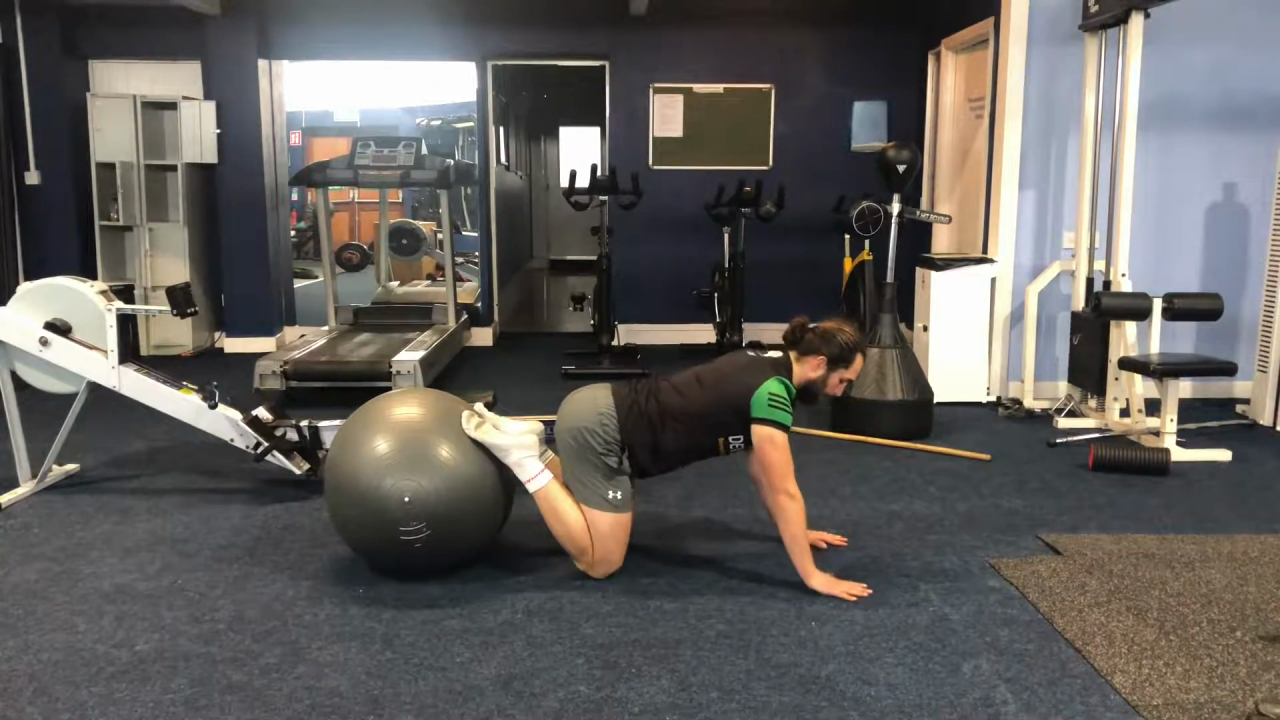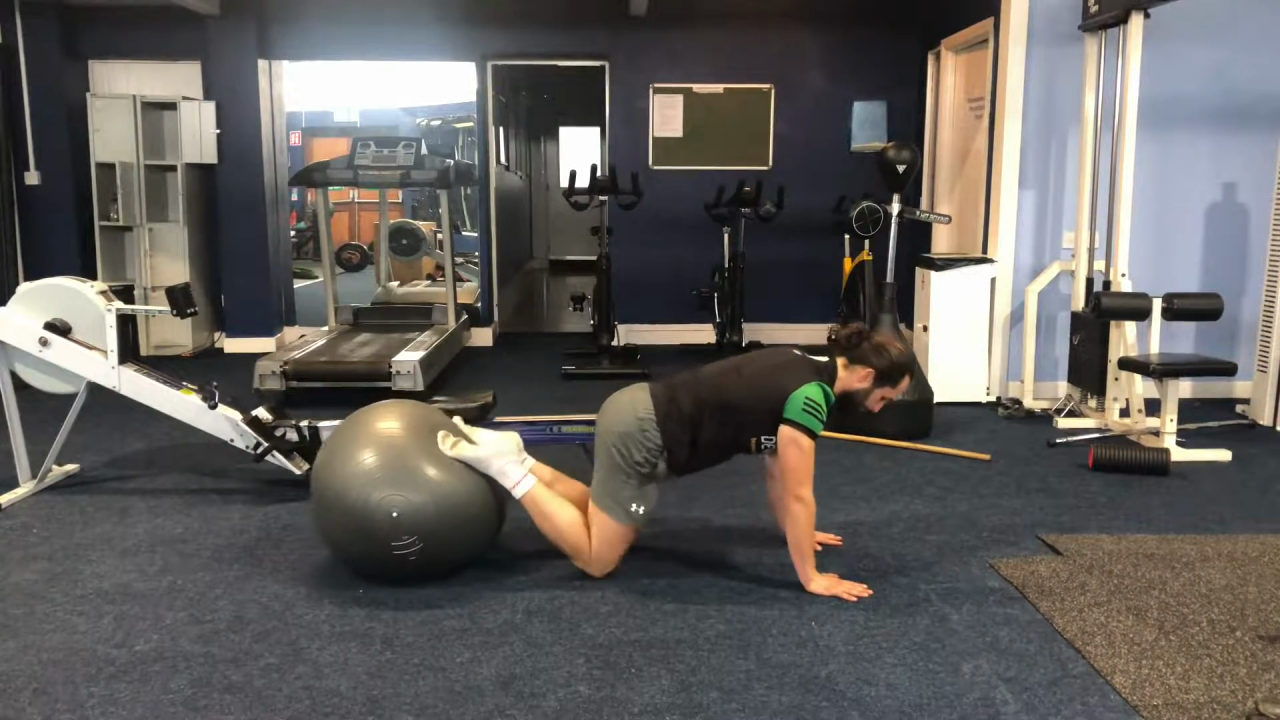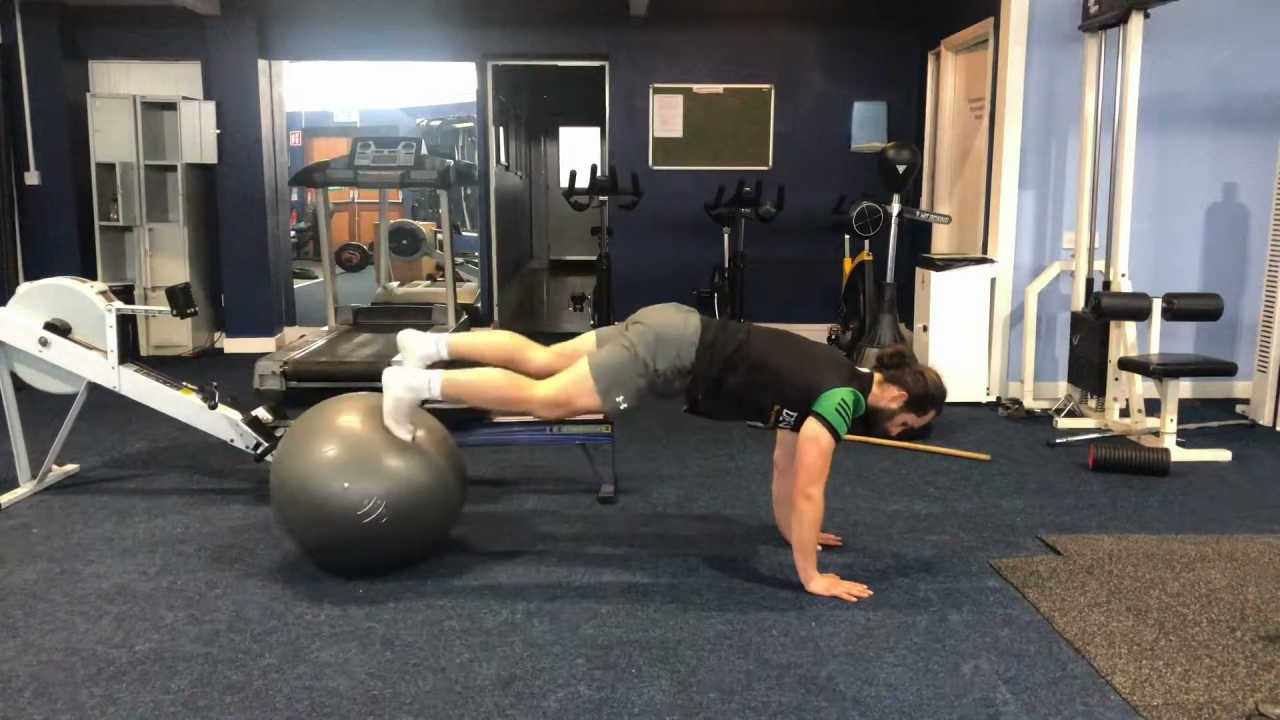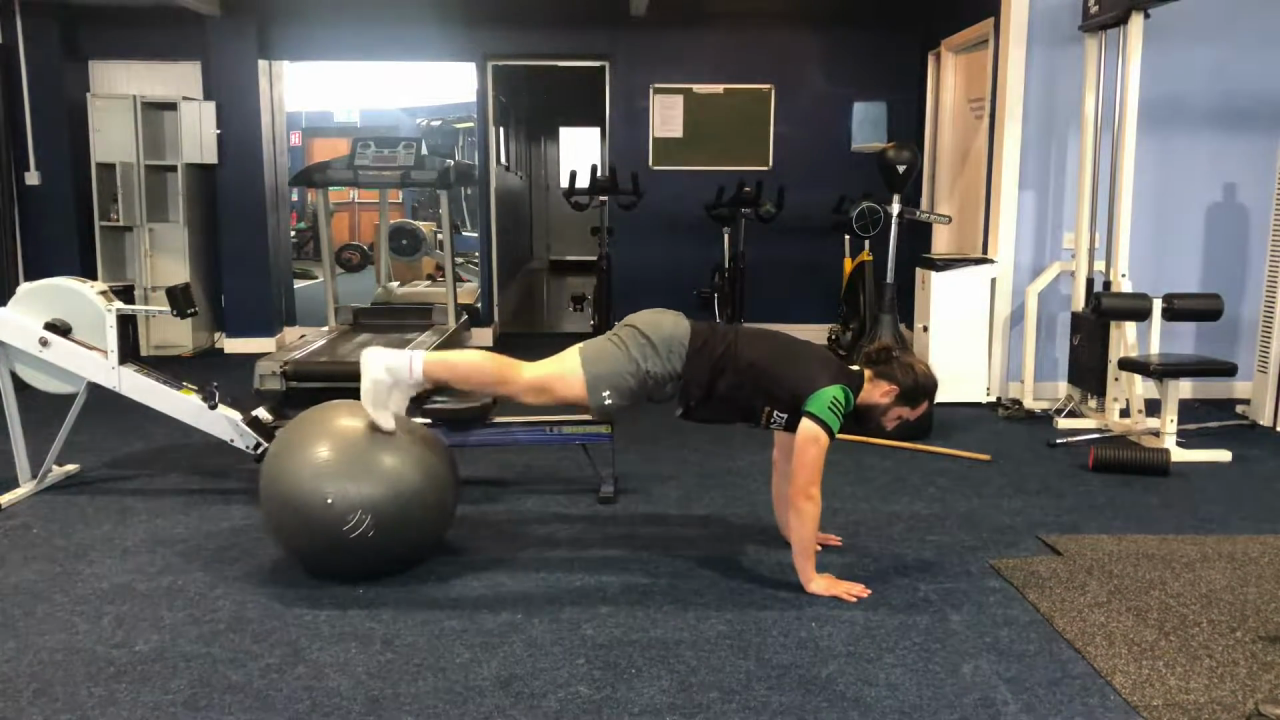
dt=0.7s
person 1, frame 1
left shoulder: (767, 368)
right shoulder: (772, 392)
left elbow: (761, 470)
right elbow: (785, 491)
left wrist: (797, 532)
right wrist: (811, 576)
left hip: (598, 410)
right hip: (599, 430)
left knee: (601, 520)
right knee: (601, 562)
left ankle: (524, 440)
right ankle: (521, 454)
person 1, frame 2
left shoulder: (802, 367)
right shoulder: (810, 395)
left elbow: (776, 469)
right elbow: (798, 494)
left wrist: (796, 532)
right wrist: (812, 578)
left hip: (635, 410)
right hip: (641, 435)
left knee: (603, 519)
right knee: (596, 560)
left ankle: (509, 454)
right ankle: (506, 465)
person 1, frame 3
left shoulder: (825, 383)
right shoulder: (841, 400)
left elbow: (785, 465)
right elbow: (807, 492)
left wrist: (794, 534)
right wrist: (811, 577)
left hip: (675, 330)
right hip: (673, 348)
left knee: (540, 360)
right knee: (543, 400)
left ankle: (426, 347)
right ankle: (415, 383)
person 1, frame 4
left shoulder: (824, 378)
right shoulder: (832, 396)
left elbow: (782, 461)
right elbow: (805, 491)
left wrist: (792, 532)
right wrist: (811, 577)
left hip: (664, 336)
right hip: (663, 353)
left knee: (527, 373)
right knee: (531, 387)
left ankle: (408, 368)
right ankle: (402, 367)
